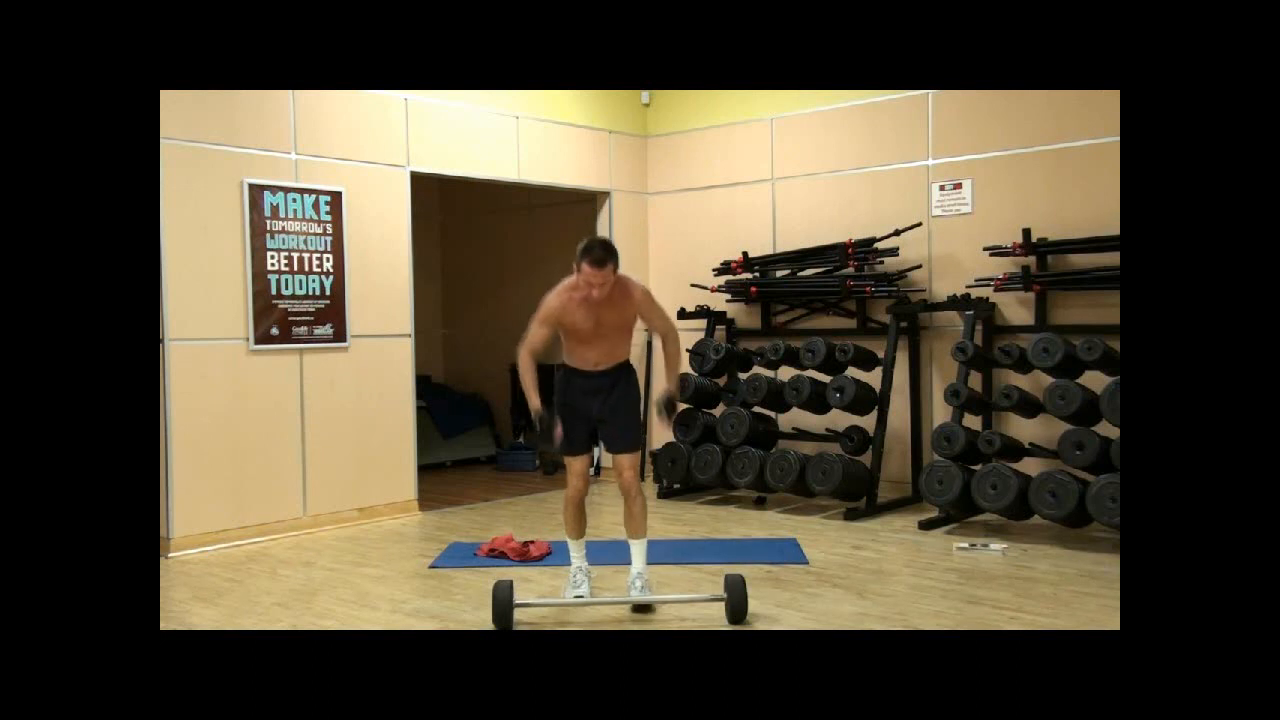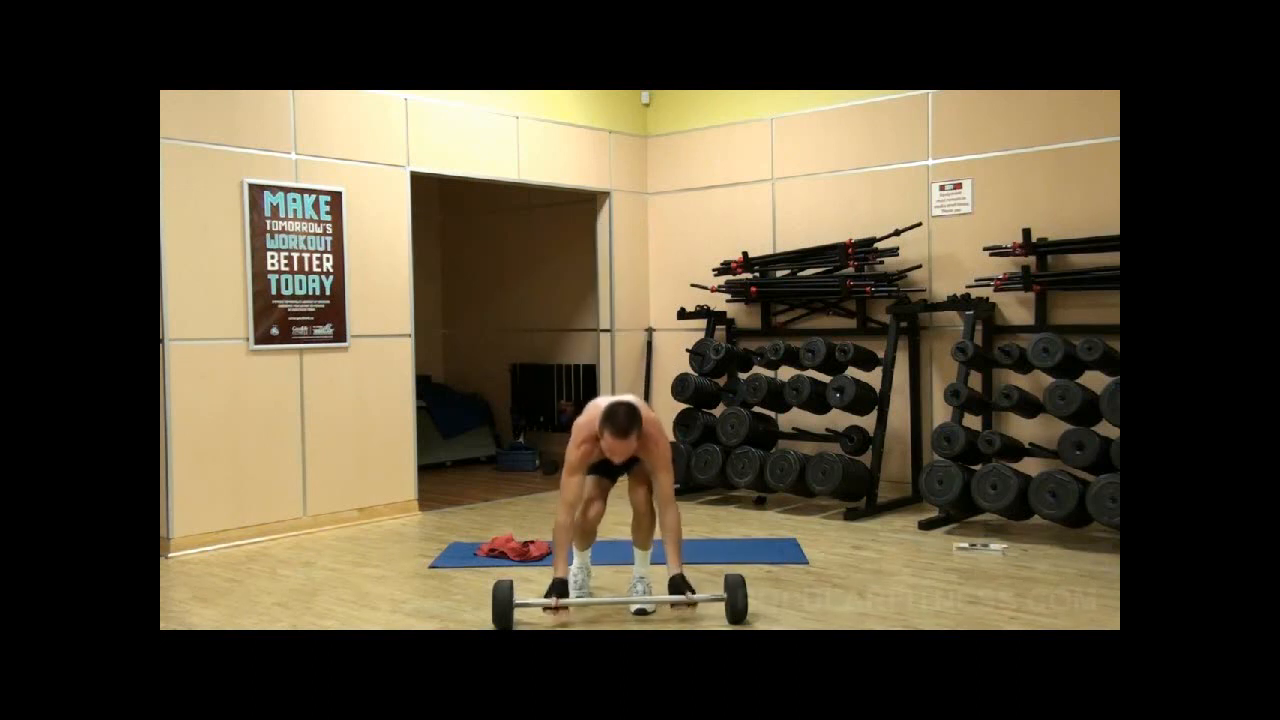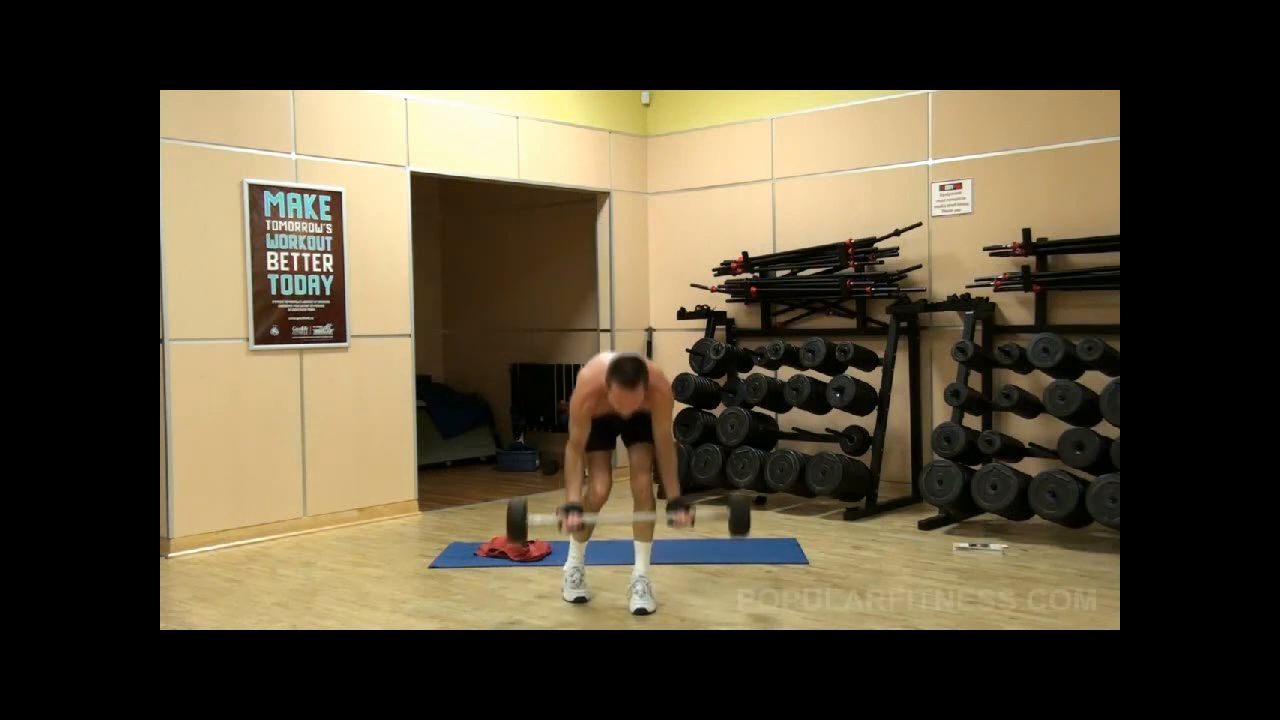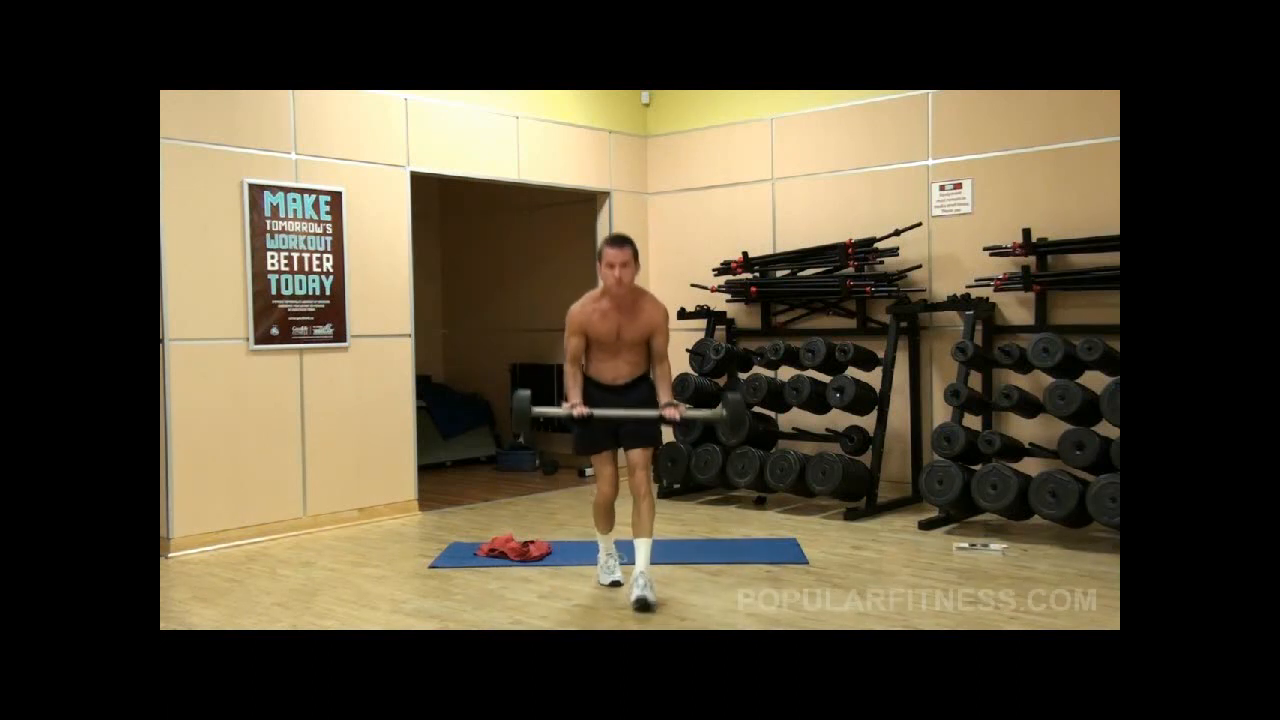
dt=0.5s
person 1, frame 1
left shoulder: (634, 293)
right shoulder: (559, 299)
left elbow: (669, 335)
right elbow: (526, 351)
left wrist: (671, 390)
right wrist: (536, 409)
left hip: (619, 384)
right hip: (575, 386)
left knee: (630, 480)
right knee: (577, 486)
left ankle: (639, 572)
right ankle: (578, 569)
person 1, frame 2
left shoulder: (654, 439)
right shoulder: (583, 440)
left elbow: (667, 506)
right elbow: (566, 510)
left wrist: (676, 574)
right wrist: (559, 576)
left hip: (641, 453)
right hip: (595, 455)
left knee: (642, 499)
right knee: (591, 509)
left ankle: (641, 576)
right ankle: (579, 567)
person 1, frame 3
left shoulder: (659, 389)
right shoulder: (587, 389)
left elbow: (665, 445)
right elbow: (575, 448)
left wrist: (675, 500)
right wrist: (571, 504)
left hip: (642, 416)
right hip: (598, 417)
left knee: (643, 485)
right knee: (598, 491)
left ankle: (641, 577)
right ankle: (574, 566)
person 1, frame 4
left shoulder: (654, 311)
right shoulder: (581, 312)
left elbow: (659, 360)
right elbow: (573, 362)
left wrist: (667, 400)
right wrist: (574, 400)
left hip: (638, 393)
right hip: (596, 395)
left knee: (641, 481)
right knee: (607, 488)
left ankle: (641, 572)
right ankle: (607, 554)
